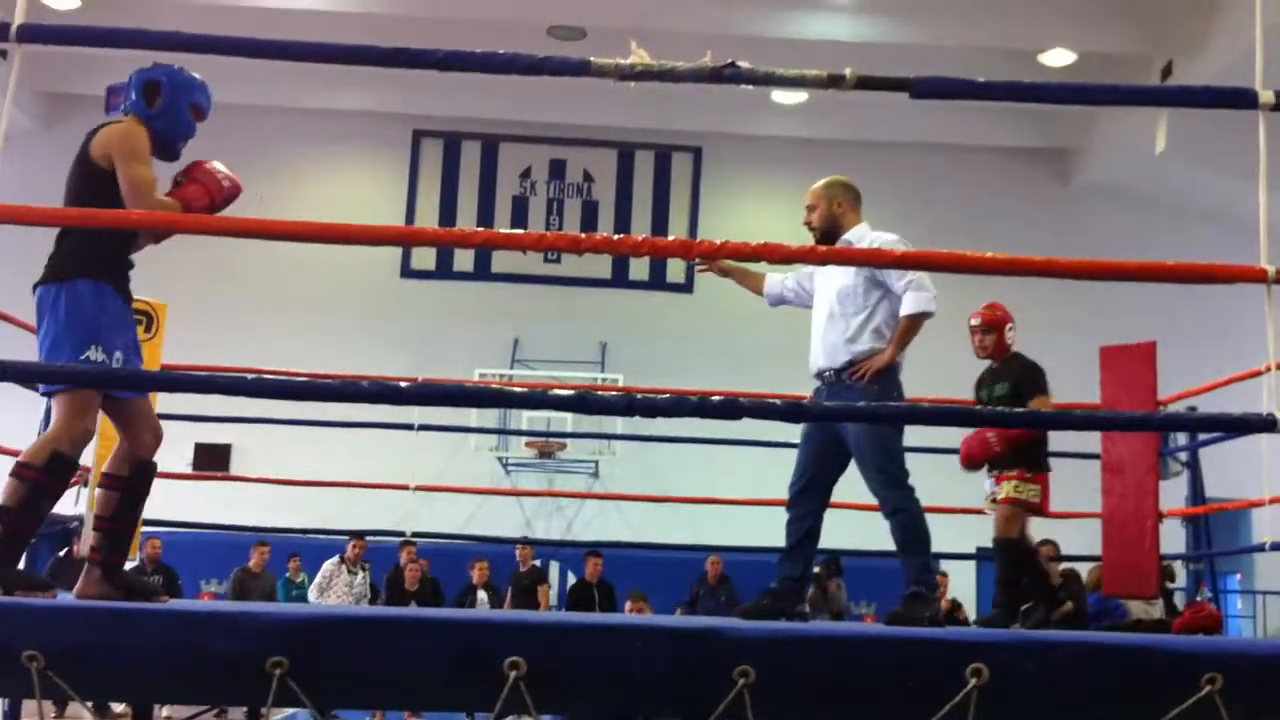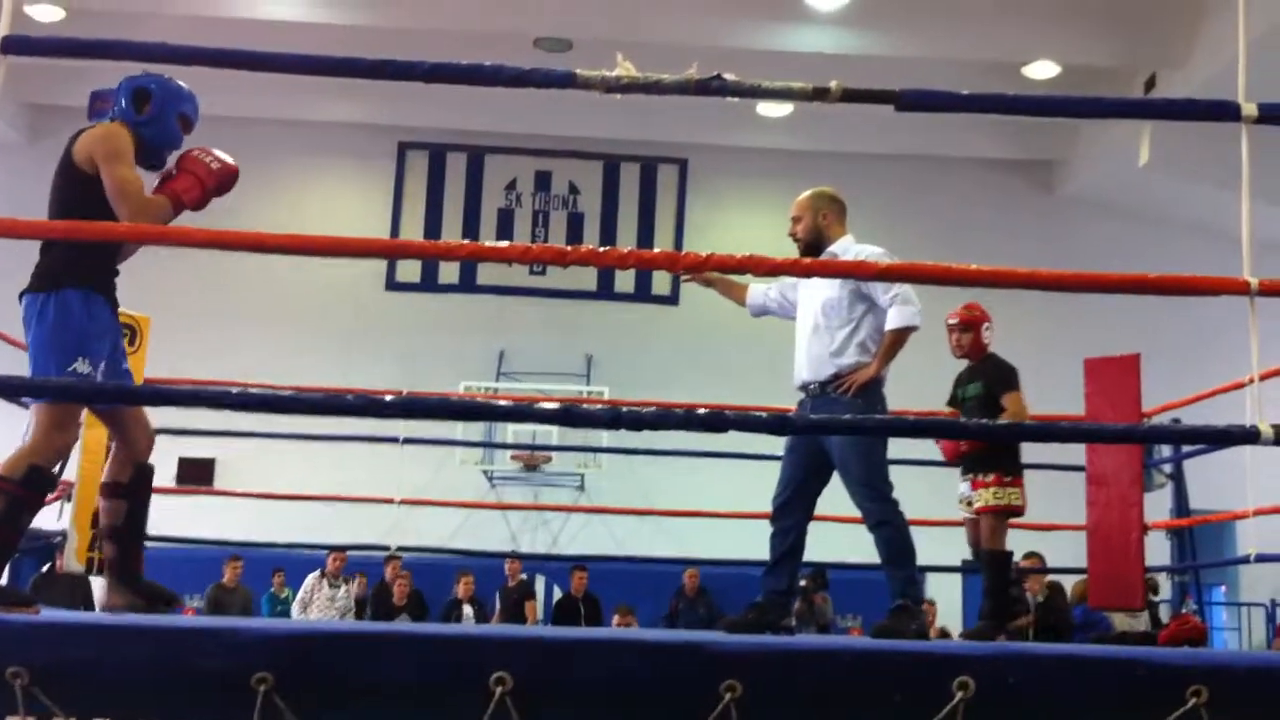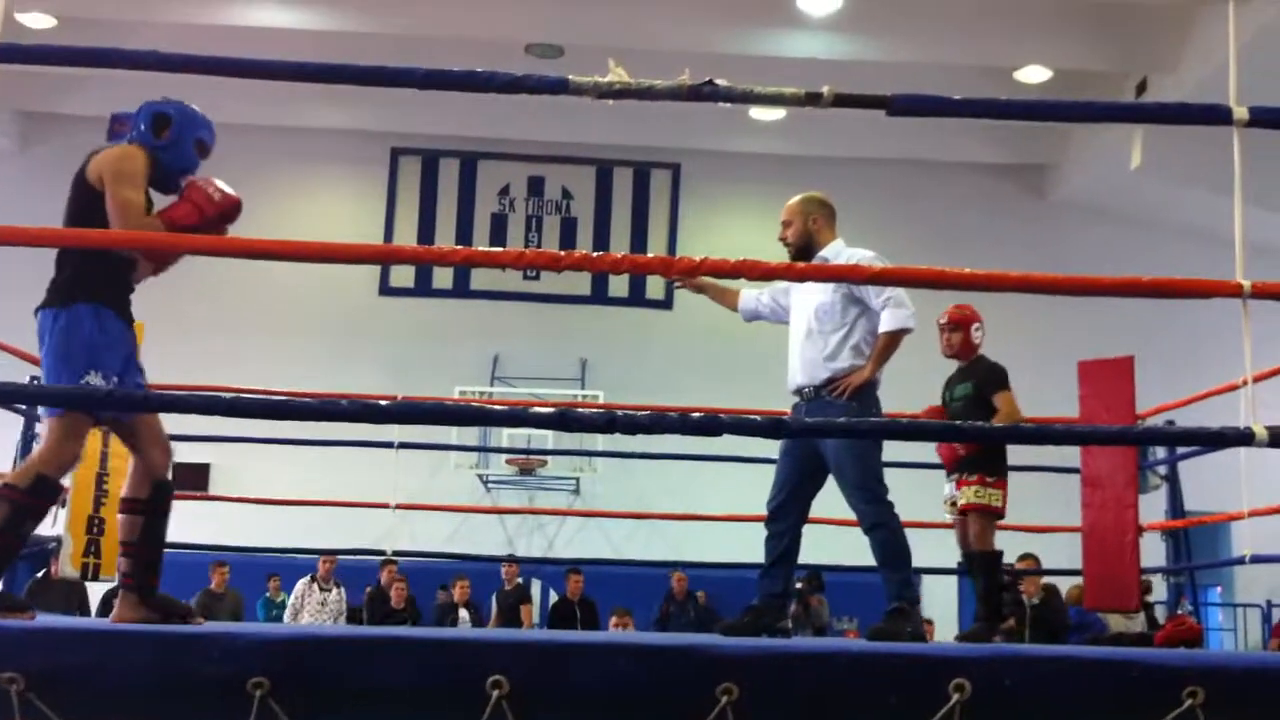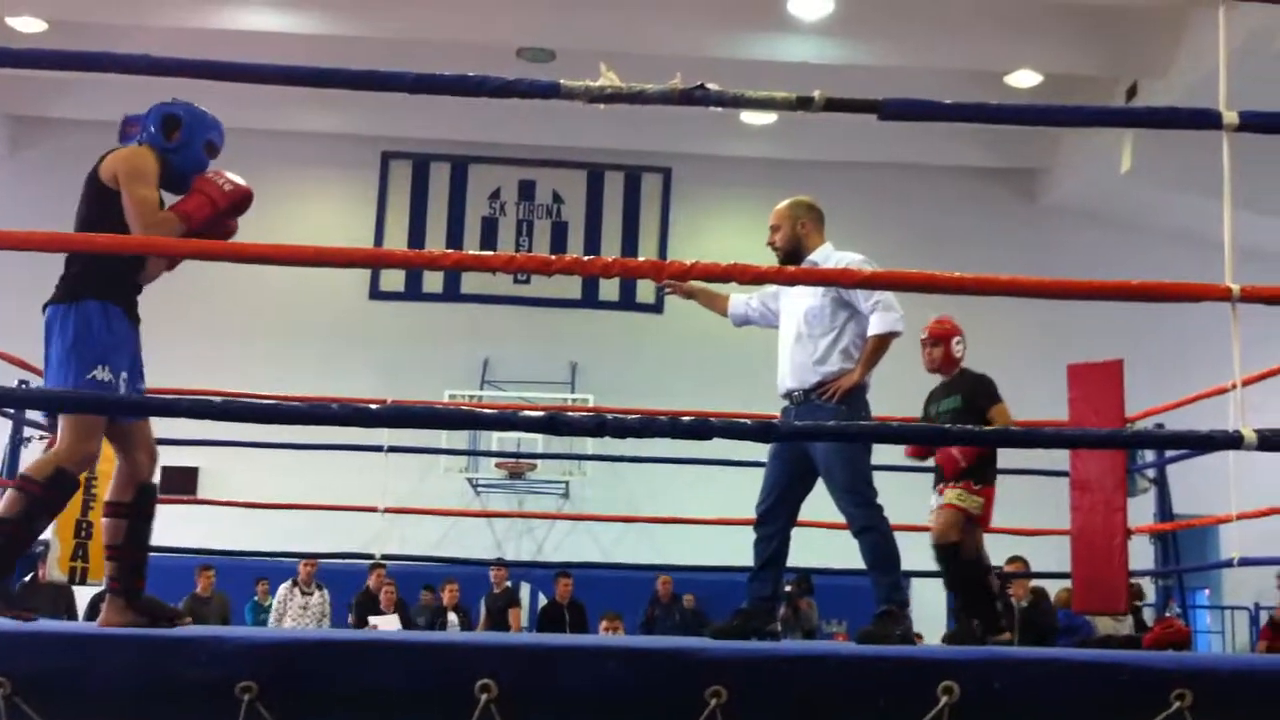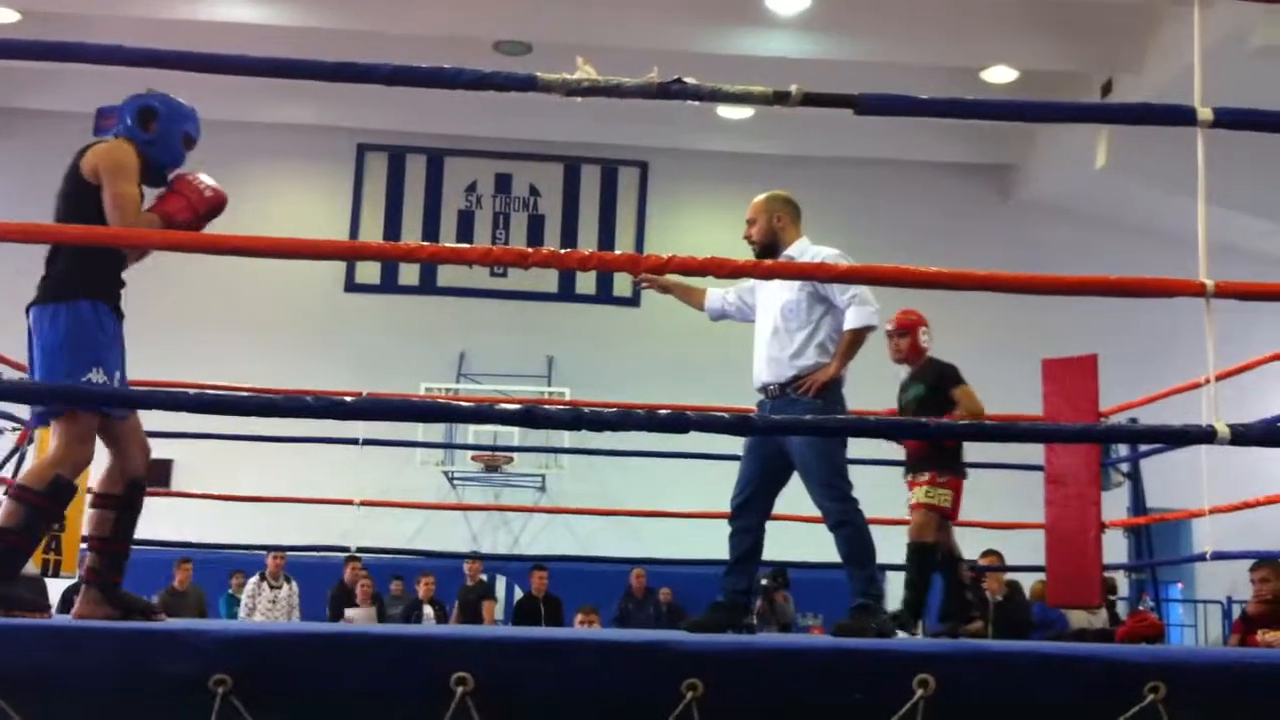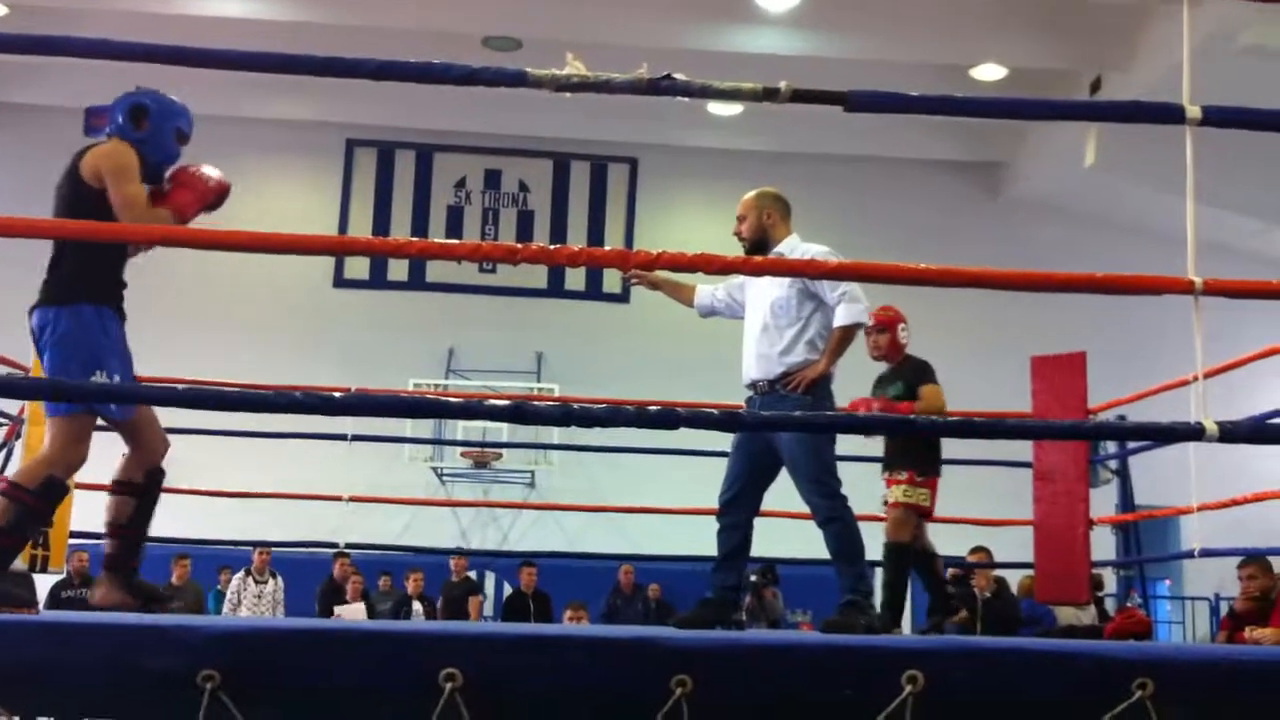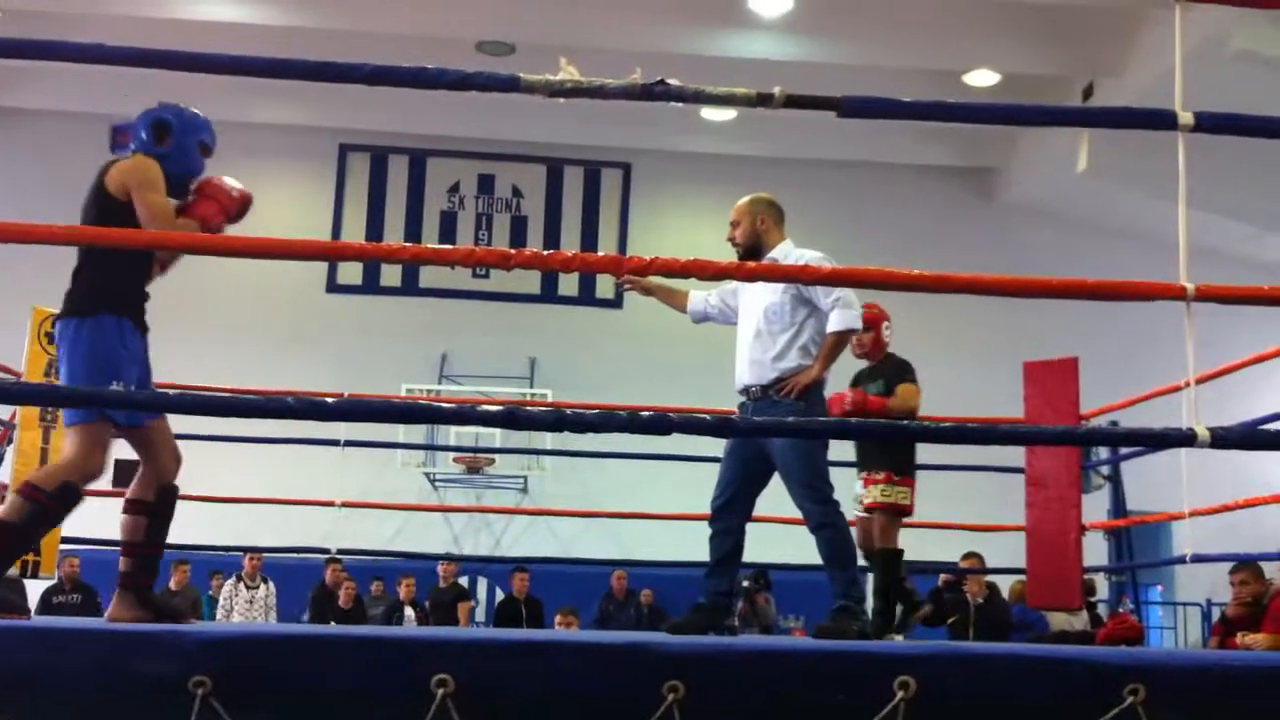
dt=0.2s
person 1, frame 1
left shoulder: (120, 147)
right shoulder: (125, 133)
right elbow: (145, 214)
left wrist: (181, 206)
right wrist: (197, 196)
left hip: (103, 298)
right hip: (80, 291)
left knee: (143, 433)
right knee: (73, 425)
left ankle: (102, 570)
person 1, frame 2
left shoulder: (109, 152)
right shoulder: (109, 136)
right elbow: (135, 217)
left wrist: (173, 200)
right wrist: (189, 186)
left hip: (91, 306)
right hip: (68, 299)
left knee: (135, 438)
right knee: (52, 436)
left ankle: (124, 581)
person 1, frame 3
left shoulder: (129, 176)
right shoulder: (123, 158)
right elbow: (127, 239)
left wrist: (186, 231)
right wrist: (190, 210)
left hip: (107, 322)
right hip: (81, 315)
left knee: (153, 452)
right knee: (61, 449)
left ankle: (137, 595)
person 1, frame 4
left shoulder: (137, 175)
right shoulder: (136, 158)
right elbow: (147, 233)
left wrist: (198, 231)
right wrist: (203, 205)
left hip: (108, 319)
right hip: (88, 313)
left knee: (139, 457)
right knee: (79, 446)
left ankle: (123, 598)
person 1, frame 5
left shoulder: (106, 168)
right shoulder: (115, 152)
right elbow: (126, 231)
left wrist: (167, 218)
right wrist: (179, 209)
left hip: (88, 316)
right hip: (76, 312)
left knee: (131, 454)
right knee: (72, 449)
left ankle: (100, 590)
person 1, frame 6
left shoulder: (98, 171)
right shoulder: (114, 154)
right elbow: (143, 230)
left wrist: (169, 207)
right wrist: (189, 199)
left hip: (93, 317)
right hip: (79, 312)
left knee: (149, 442)
right knee: (66, 449)
left ankle: (117, 578)
person 1, frame 7
left shoulder: (129, 186)
right shoulder: (139, 167)
left wrist: (196, 223)
right wrist: (211, 211)
left hip: (118, 330)
right hip: (100, 325)
left knee: (162, 460)
right knee: (84, 460)
left ankle: (132, 596)
person 2, frame 1
left shoulder: (880, 247)
right shoulder: (824, 268)
left elbow: (921, 296)
right elbow: (778, 288)
left wrist: (890, 351)
right wrist: (728, 269)
left hip: (866, 388)
right hip: (828, 391)
left knee: (891, 491)
right knee: (804, 494)
left ankle: (923, 596)
right ankle: (788, 590)
person 2, frame 2
left shoulder: (865, 260)
right shoulder: (808, 279)
left elbow: (906, 310)
right elbow: (760, 298)
left wrist: (875, 366)
right wrist: (711, 279)
left hip: (849, 402)
right hip: (812, 405)
left knee: (876, 505)
right knee: (788, 507)
left ankle: (909, 608)
right ankle: (773, 603)
person 2, frame 3
left shoulder: (856, 263)
right shoulder: (799, 283)
left elbow: (899, 312)
right elbow: (753, 303)
left wrist: (869, 368)
right wrist: (702, 286)
left hip: (844, 406)
right hip: (806, 408)
left knee: (871, 508)
right knee: (782, 510)
left ankle: (904, 610)
right ankle: (769, 606)
person 2, frame 4
left shoulder: (845, 267)
right shoulder: (789, 288)
left elbow: (888, 315)
right elbow: (742, 308)
left wrist: (858, 373)
right wrist: (692, 291)
left hip: (833, 409)
right hip: (796, 412)
left knee: (861, 511)
right knee: (771, 514)
left ankle: (894, 614)
right ankle: (759, 610)
person 2, frame 5
left shoulder: (821, 261)
right shoulder: (764, 282)
left elbow: (864, 310)
right elbow: (719, 303)
left wrist: (834, 367)
right wrist: (668, 286)
left hip: (809, 403)
right hip: (771, 406)
left knee: (836, 504)
right knee: (746, 507)
left ankle: (869, 607)
right ankle: (734, 603)
person 2, frame 6
left shoulder: (811, 258)
right shoulder: (754, 279)
left elbow: (853, 307)
right elbow: (708, 299)
left wrist: (823, 364)
right wrist: (658, 282)
left hip: (798, 400)
right hip: (760, 403)
left knee: (825, 501)
right knee: (734, 504)
left ankle: (858, 604)
right ankle: (722, 600)
person 2, frame 7
left shoulder: (804, 264)
right shoulder: (747, 284)
left elbow: (847, 313)
right elbow: (701, 304)
left wrist: (817, 369)
right wrist: (650, 287)
left hip: (791, 405)
right hip: (753, 408)
left knee: (818, 507)
right knee: (726, 509)
left ankle: (850, 608)
right ankle: (715, 605)
person 3, frame 1
left shoulder: (1026, 370)
right shoulder: (984, 379)
left wrist: (1004, 437)
right wrist: (975, 447)
left hip: (1025, 465)
right hip: (999, 467)
left knee: (1006, 530)
right knee: (1015, 538)
left ankle: (1006, 608)
right ankle: (1048, 599)
person 3, frame 2
left shoulder: (1000, 370)
right shoulder: (962, 378)
left elbow: (1017, 414)
left wrist: (970, 437)
left hip: (999, 469)
right hip: (973, 470)
left knee: (992, 542)
right knee: (978, 543)
left ankle: (993, 619)
right ankle: (1007, 611)
person 3, frame 3
left shoulder: (989, 371)
right shoulder: (952, 382)
left elbow: (1011, 415)
left wrist: (968, 443)
right wrist: (934, 423)
left hip: (985, 469)
right hip: (958, 471)
left knee: (980, 542)
right knee: (969, 544)
left ankle: (986, 620)
right ankle: (994, 615)
person 3, frame 4
left shoulder: (977, 384)
right shoulder: (933, 397)
left elbow: (1005, 427)
right elbow: (930, 444)
left wrist: (968, 452)
right wrist: (918, 447)
left hip: (974, 479)
right hip: (946, 482)
left knee: (942, 533)
right knee: (971, 551)
left ankle: (968, 614)
right ankle: (993, 627)
person 3, frame 5
left shoulder: (942, 371)
right shoulder: (906, 385)
left elbow: (975, 409)
left hip: (942, 468)
right hip: (918, 470)
left knee: (920, 532)
right knee: (941, 540)
left ankle: (911, 612)
person 3, frame 6
left shoulder: (918, 368)
right shoulder: (883, 380)
left elbow: (936, 405)
left wrist: (888, 409)
right wrist: (863, 413)
left hip: (918, 466)
right hip: (895, 467)
left knee: (897, 532)
right knee: (916, 541)
left ankle: (890, 617)
right ankle: (943, 609)
person 3, frame 7
left shoulder: (899, 367)
right shoulder: (859, 377)
left elbow: (909, 404)
right elbow: (849, 416)
left wrist: (862, 402)
right wrist: (839, 408)
left hip: (893, 468)
right hip: (868, 469)
left knee: (883, 539)
right knee: (867, 542)
left ankle: (882, 621)
right ankle: (910, 601)
